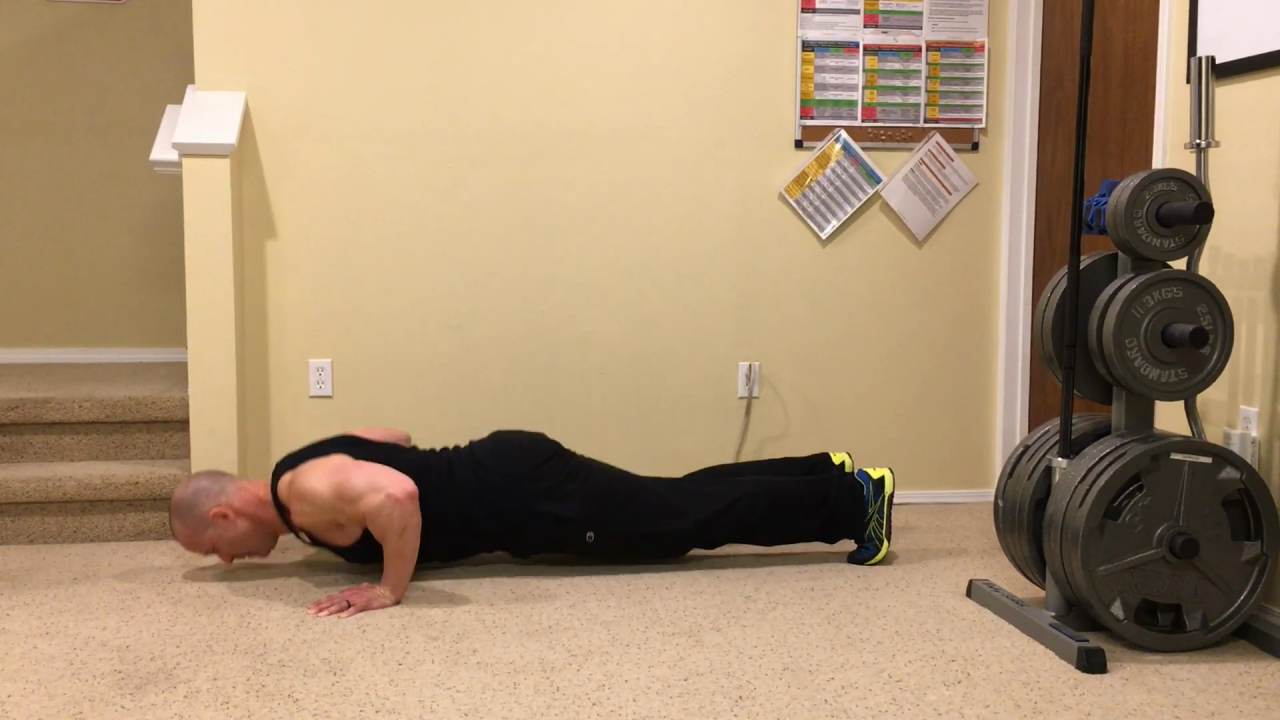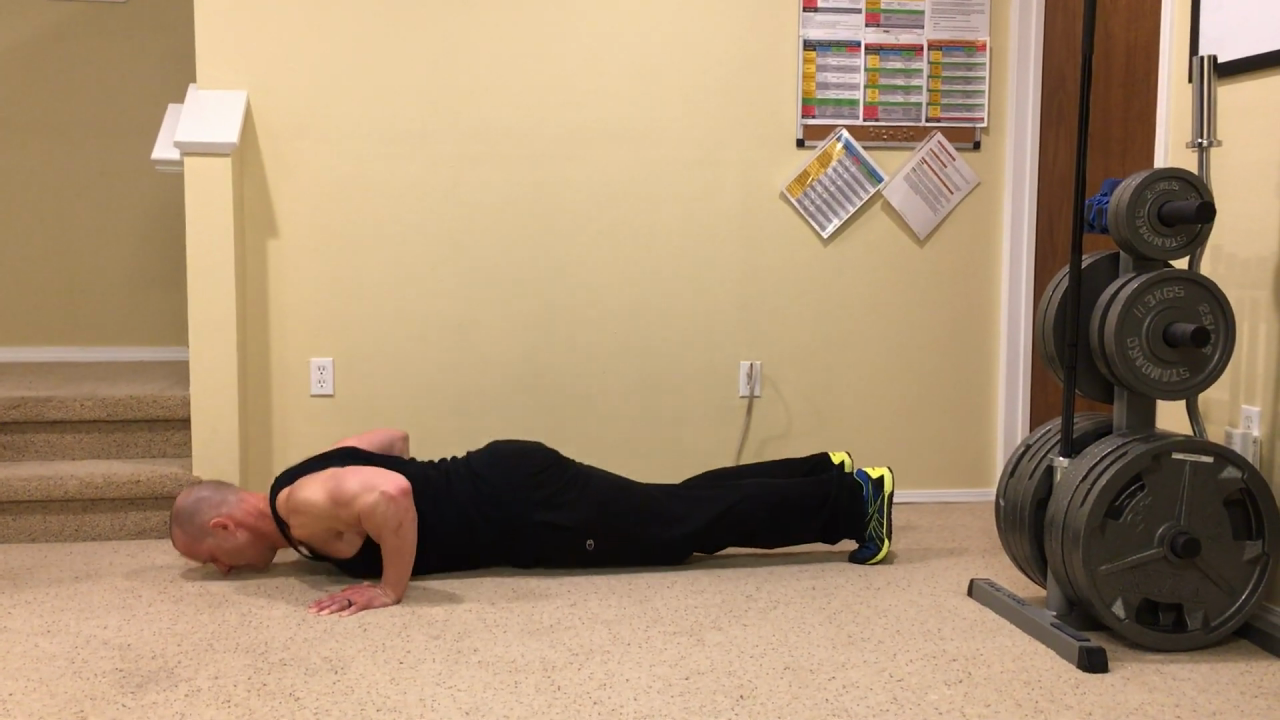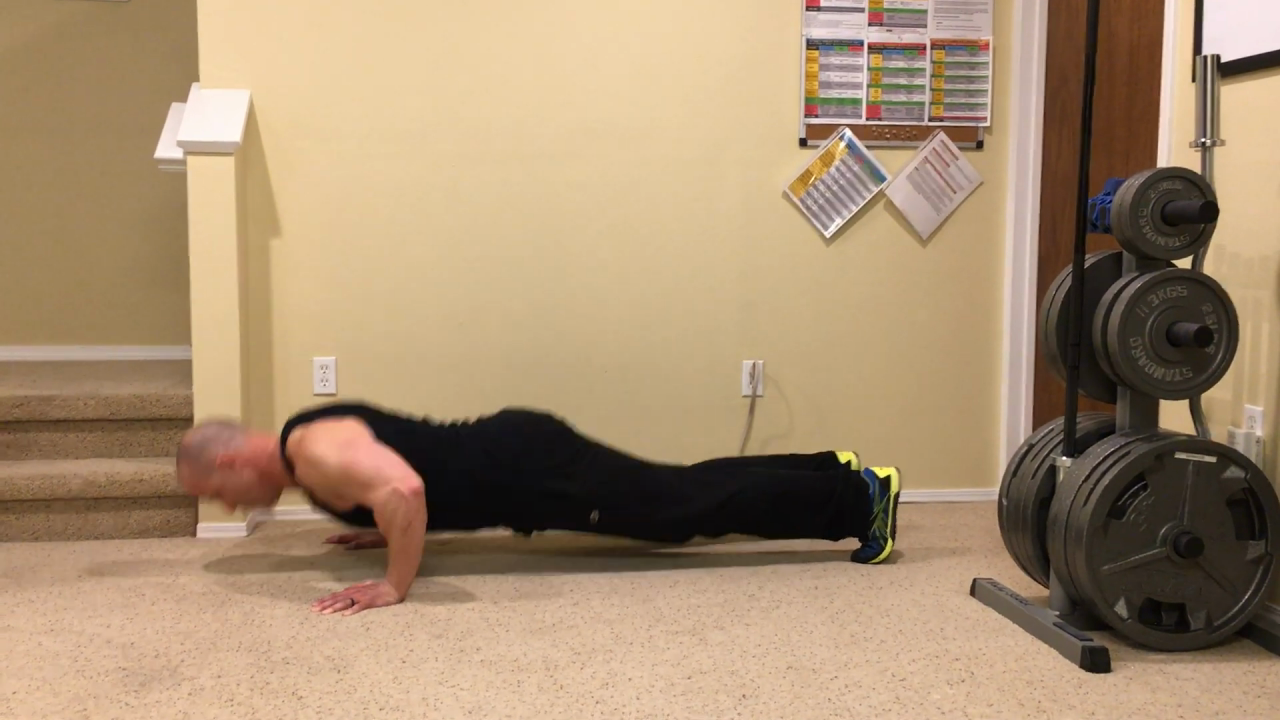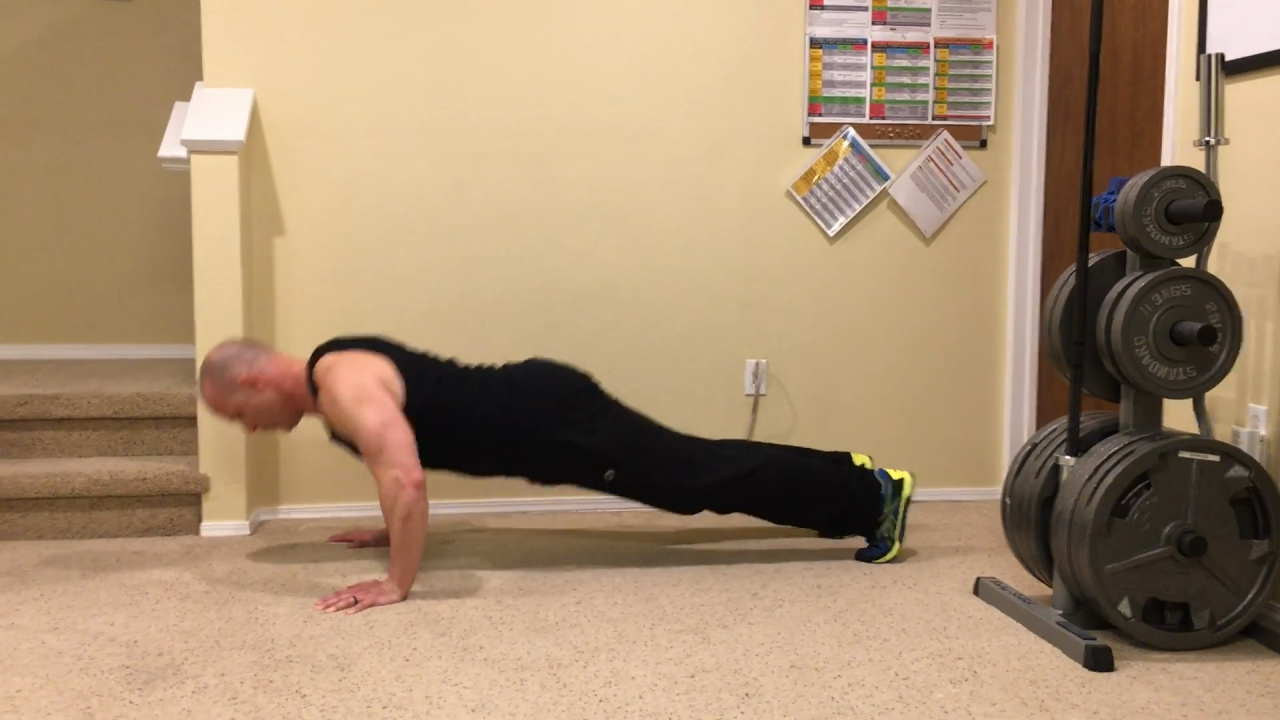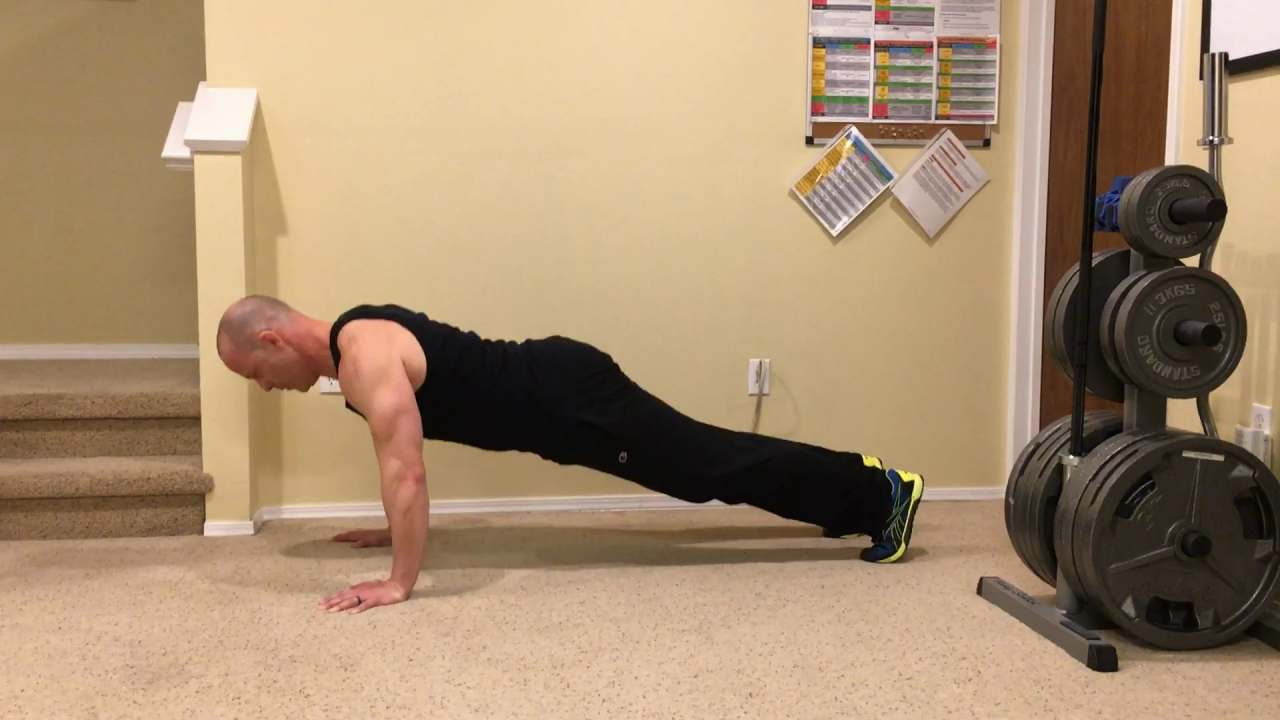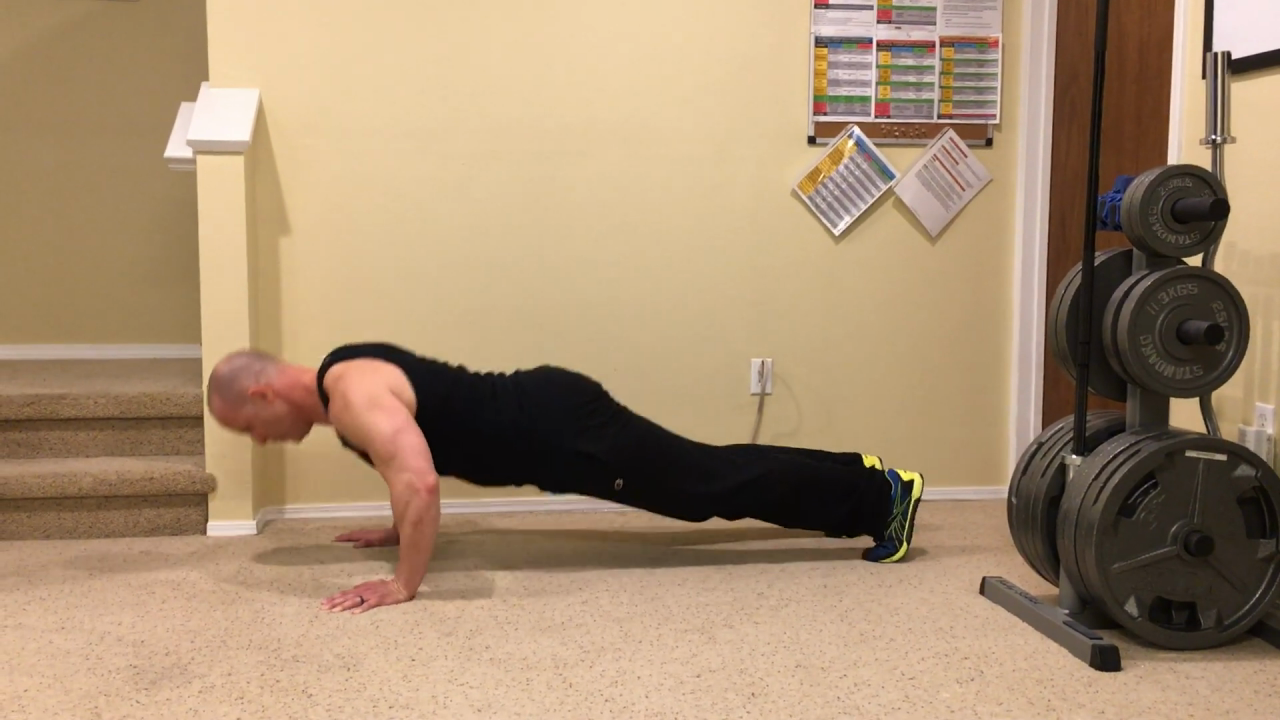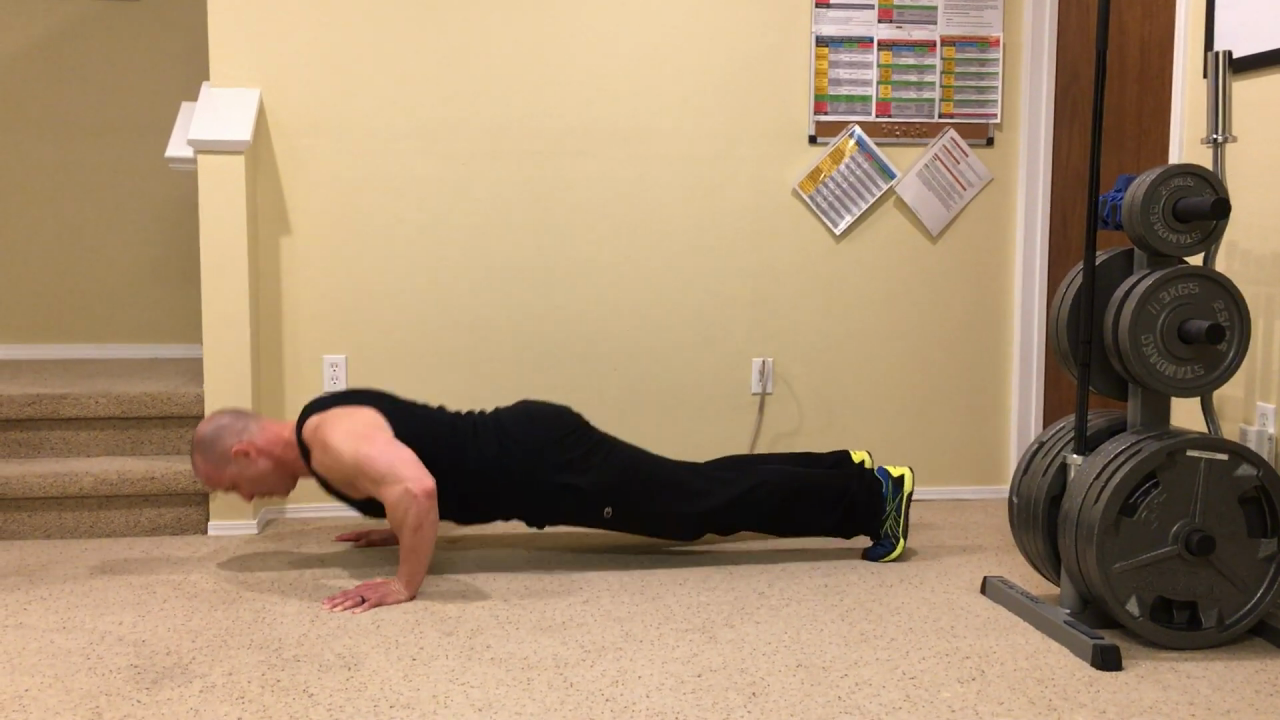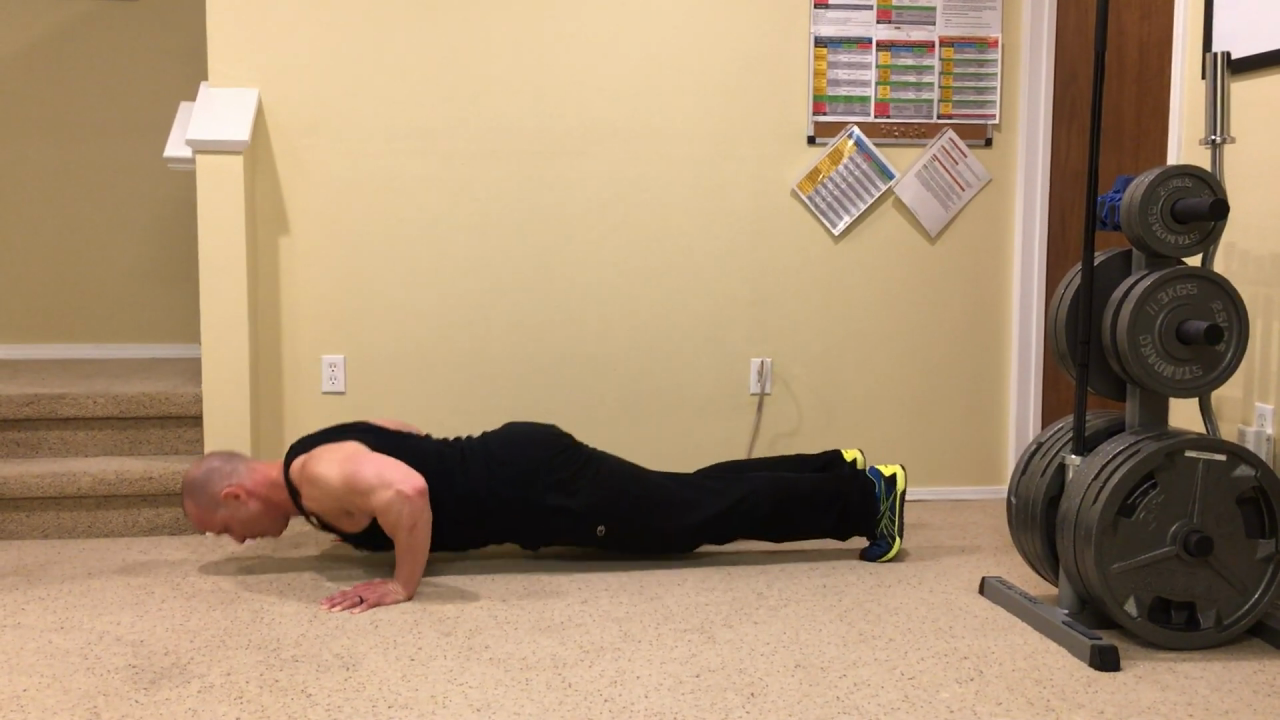
dt=0.2s
person 1, frame 1
left shoulder: (303, 499)
right shoulder: (305, 474)
left elbow: (398, 492)
right elbow: (397, 440)
left wrist: (390, 587)
right wrist: (369, 538)
left hip: (520, 495)
right hip: (507, 471)
left knee: (693, 517)
right knee: (684, 499)
left ankle: (854, 495)
right ankle: (830, 475)
person 1, frame 2
left shoulder: (301, 509)
right shoulder: (308, 482)
left elbow: (391, 492)
right elbow: (394, 439)
left wrist: (389, 588)
left hip: (522, 507)
right hip: (506, 480)
left knee: (690, 524)
right knee: (683, 502)
left ankle: (855, 498)
right ankle: (830, 476)
person 1, frame 3
left shoulder: (312, 454)
right shoulder: (315, 431)
left elbow: (406, 491)
left wrist: (393, 585)
right wrist: (388, 534)
left hip: (530, 471)
right hip: (516, 454)
left knee: (696, 505)
right knee: (688, 489)
left ankle: (861, 498)
right ankle: (836, 476)
person 1, frame 4
left shoulder: (341, 386)
right shoulder: (338, 367)
left elbow: (406, 479)
right elbow: (403, 462)
left wrist: (398, 584)
right wrist: (391, 530)
left hip: (550, 422)
right hip: (536, 409)
left knee: (711, 480)
right knee: (704, 468)
left ankle: (874, 497)
right ankle: (852, 477)
person 1, frame 5
left shoulder: (363, 356)
right shoulder: (355, 339)
left elbow: (403, 469)
right elbow: (406, 453)
left wrist: (400, 584)
right wrist: (394, 528)
left hip: (570, 399)
right hip: (552, 388)
left knee: (722, 470)
right knee: (718, 461)
left ankle: (882, 493)
right ankle: (864, 480)
person 1, frame 6
left shoulder: (350, 395)
right shoulder: (342, 376)
left elbow: (418, 480)
left wrist: (404, 583)
right wrist: (400, 530)
left hip: (561, 429)
right hip: (542, 411)
left knee: (720, 486)
right knee: (715, 475)
left ankle: (882, 493)
right ankle: (863, 475)
person 1, frame 7
left shoulder: (327, 444)
right shoulder: (327, 424)
left elbow: (418, 489)
left wrist: (405, 584)
right wrist: (396, 526)
left hip: (543, 463)
right hip: (528, 443)
left knee: (711, 503)
right knee: (703, 486)
left ankle: (873, 493)
right ankle: (850, 473)
person 1, frame 8
left shoulder: (313, 481)
right shoulder: (317, 459)
left elbow: (407, 488)
left wrist: (402, 585)
right wrist: (384, 536)
left hip: (533, 488)
right hip: (519, 463)
left knee: (702, 512)
right knee: (697, 494)
left ankle: (866, 494)
right ankle: (841, 472)
